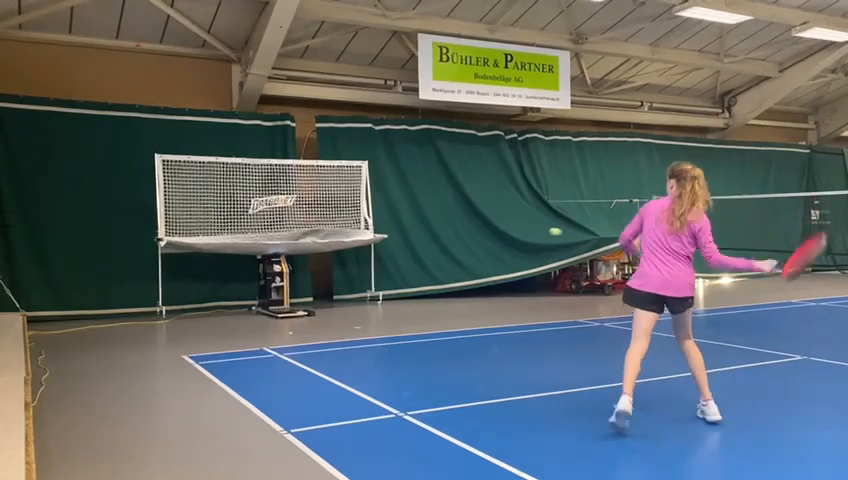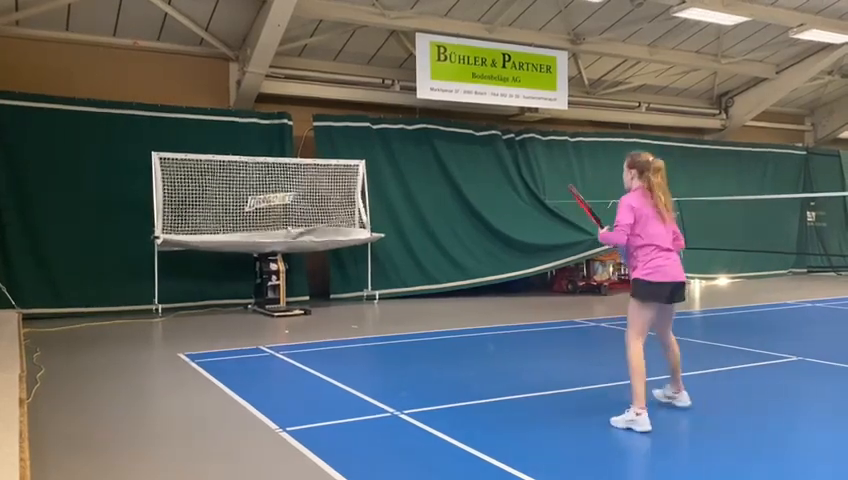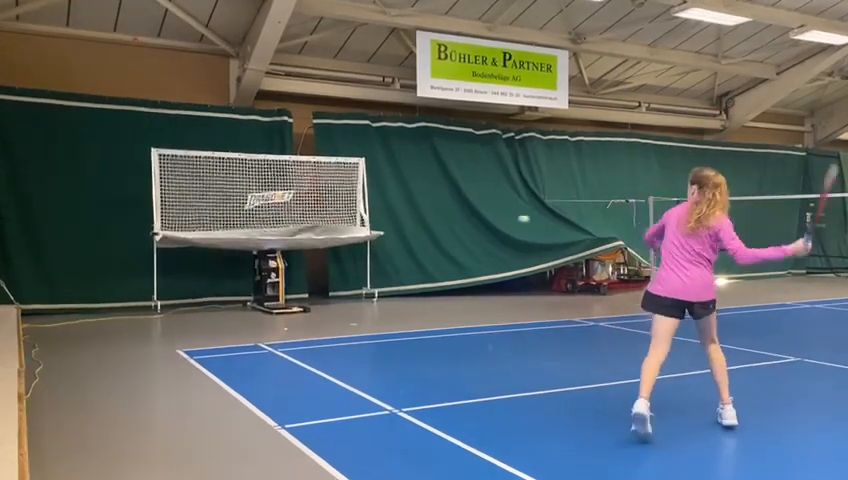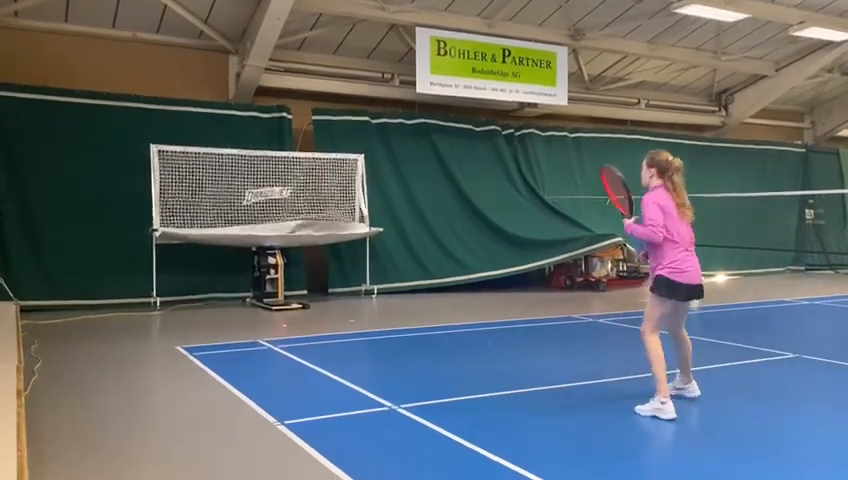
dt=1s
person 1, frame 1
left shoulder: (649, 208)
right shoulder: (698, 217)
left elbow: (625, 239)
right elbow: (714, 259)
left wrist: (633, 247)
right wrist: (754, 265)
left hip: (646, 285)
right hip: (680, 287)
left knee: (638, 346)
right knee: (686, 341)
left ankle: (626, 399)
right ankle: (707, 403)
person 1, frame 2
left shoulder: (629, 200)
right shoulder: (660, 204)
left elbow: (620, 238)
right elbow: (679, 242)
left wrist: (603, 234)
left hip: (650, 277)
right hip: (674, 275)
left knee: (634, 341)
right knee: (664, 334)
left ankle: (638, 412)
right ankle: (676, 390)
person 1, frame 3
left shoulder: (674, 212)
right shoulder: (719, 220)
left elbow: (649, 236)
right elbow: (744, 256)
left wrist: (657, 245)
right wrist: (788, 250)
left hip: (666, 290)
right hip: (700, 292)
left knee: (656, 352)
right knee: (711, 345)
left ankle: (642, 402)
right ankle: (727, 407)
person 1, frame 4
left shoulder: (652, 198)
right shoulder: (674, 199)
left elbow: (654, 234)
left wrist: (630, 226)
right wrist: (651, 252)
left hip: (671, 275)
right hip: (688, 274)
left knee: (649, 332)
right knee: (676, 329)
left ankle: (663, 400)
right ankle: (686, 382)
